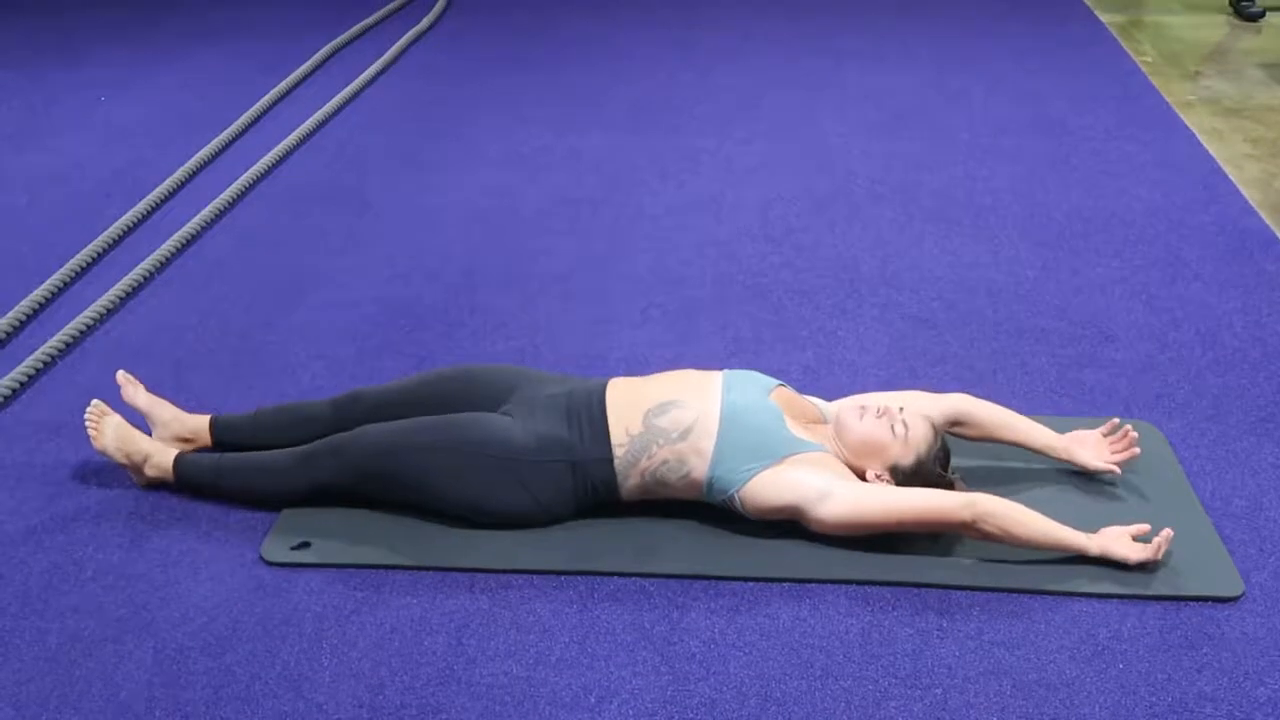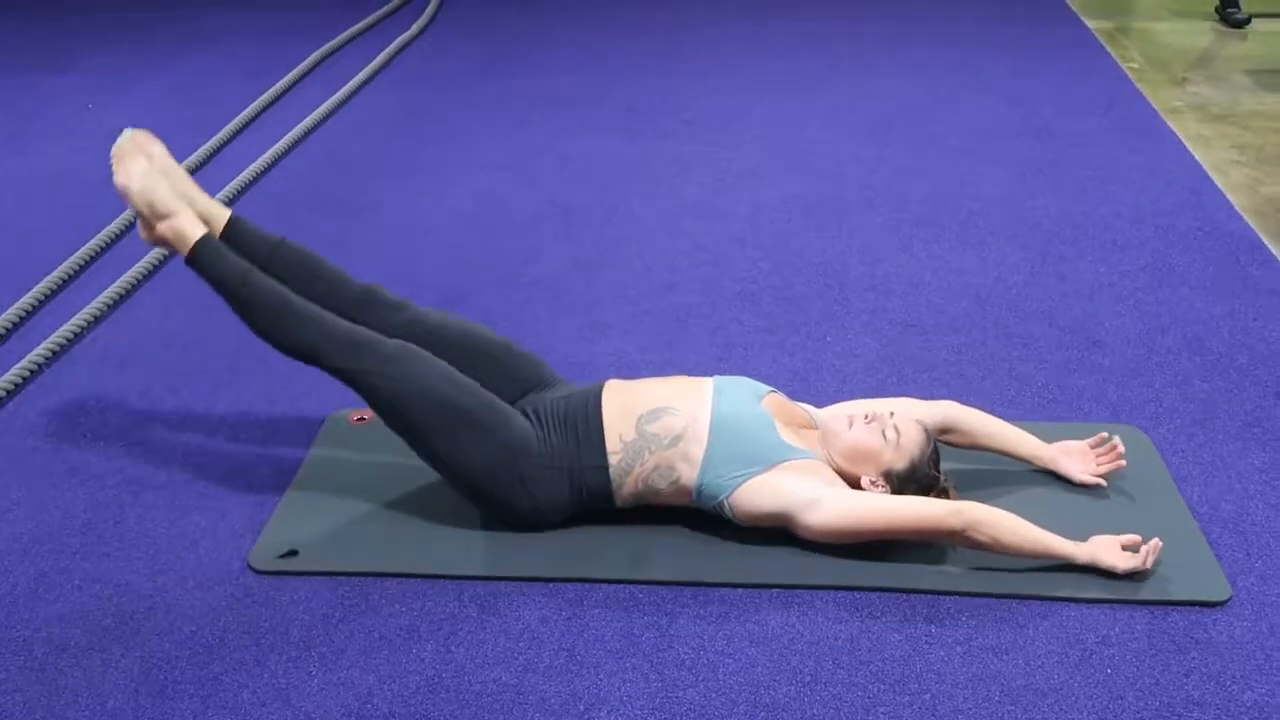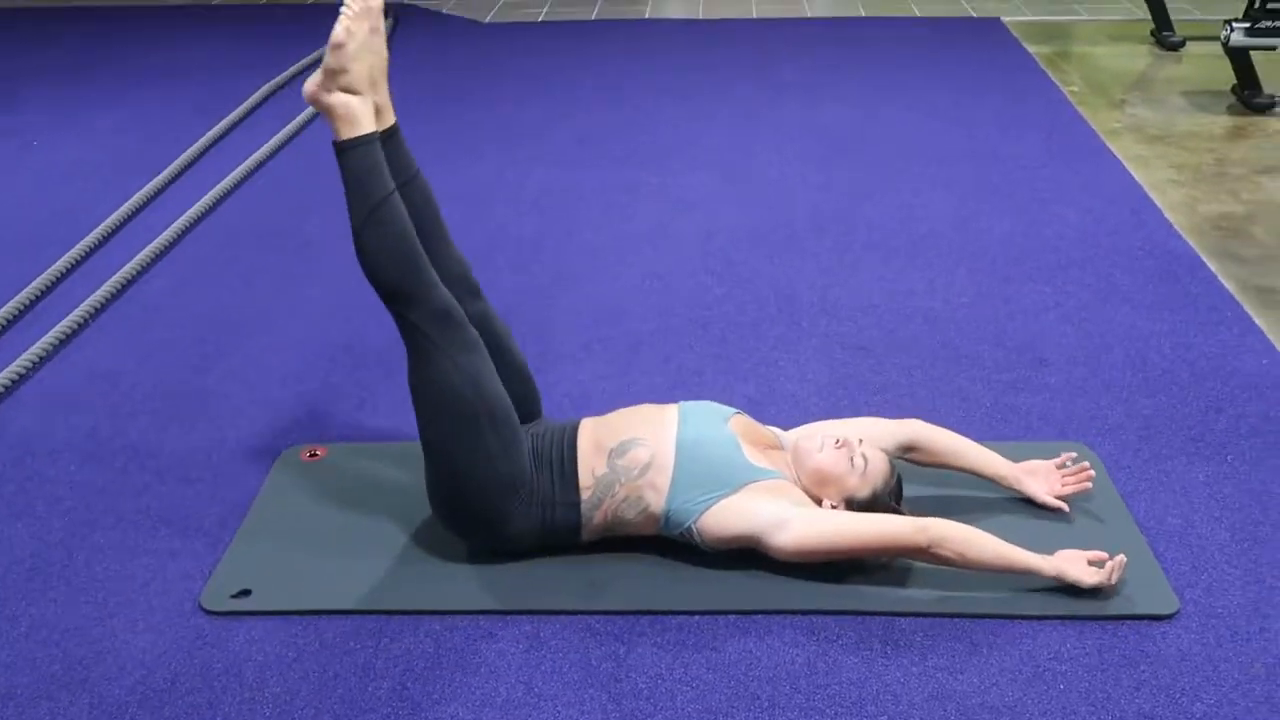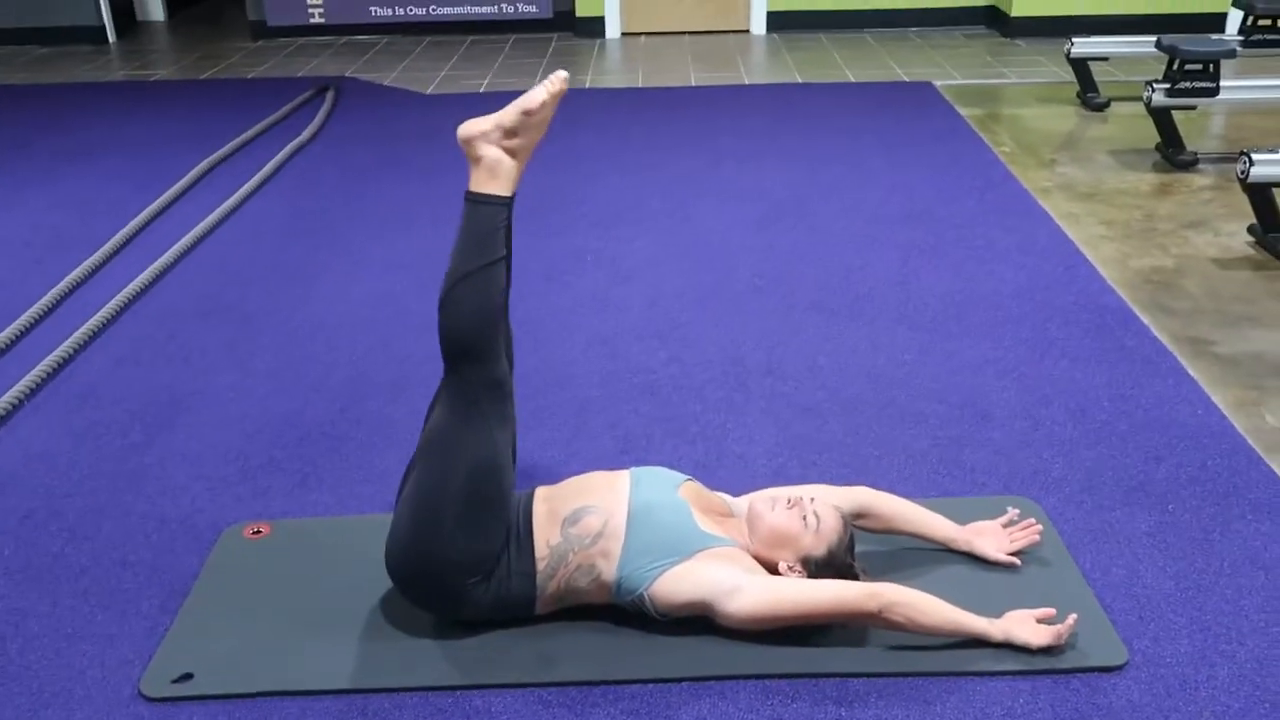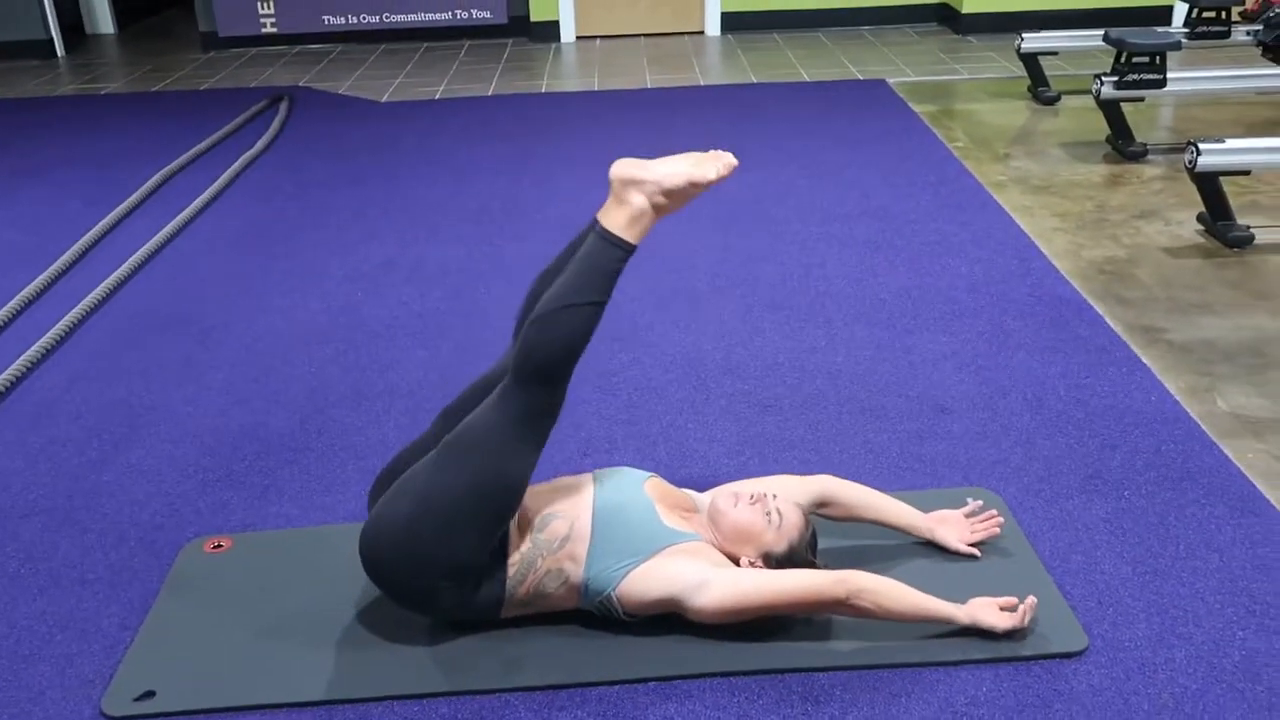
dt=1s
person 1, frame 1
left shoulder: (819, 489)
right shoulder: (816, 415)
left elbow: (969, 511)
right elbow: (960, 400)
left wrist: (1097, 545)
right wrist: (1066, 445)
left hip: (546, 468)
right hip: (566, 396)
left knee: (341, 461)
right knee: (362, 409)
left ankle: (164, 465)
right ankle: (192, 427)
person 1, frame 2
left shoulder: (815, 498)
right shoulder: (814, 422)
left elbow: (957, 521)
right elbow: (949, 410)
left wrist: (1085, 554)
right wrist: (1054, 455)
left hip: (537, 471)
right hip: (562, 403)
left knee: (359, 348)
right knee: (388, 318)
left ankle: (191, 236)
right ankle: (206, 219)
person 1, frame 3
left shoulder: (779, 517)
right shoulder: (783, 448)
left elbow: (925, 536)
right elbow: (913, 429)
left wrist: (1050, 568)
right wrist: (1015, 476)
left hip: (506, 503)
right hip: (538, 448)
left knee: (429, 307)
right knee: (455, 294)
left ankle: (354, 114)
person 1, frame 4
left shoulder: (732, 585)
right shoulder: (730, 514)
left elbow: (876, 602)
right elbow: (861, 496)
left wrist: (999, 630)
right wrist: (963, 537)
left hip: (457, 568)
right hip: (490, 527)
left knee: (475, 371)
left ankle: (494, 167)
person 1, frame 5
left shoulder: (698, 581)
right shoulder: (695, 510)
left elbow: (841, 590)
right elbow: (823, 486)
left wrist: (962, 613)
right wrist: (926, 525)
left hip: (421, 557)
left knee: (537, 378)
